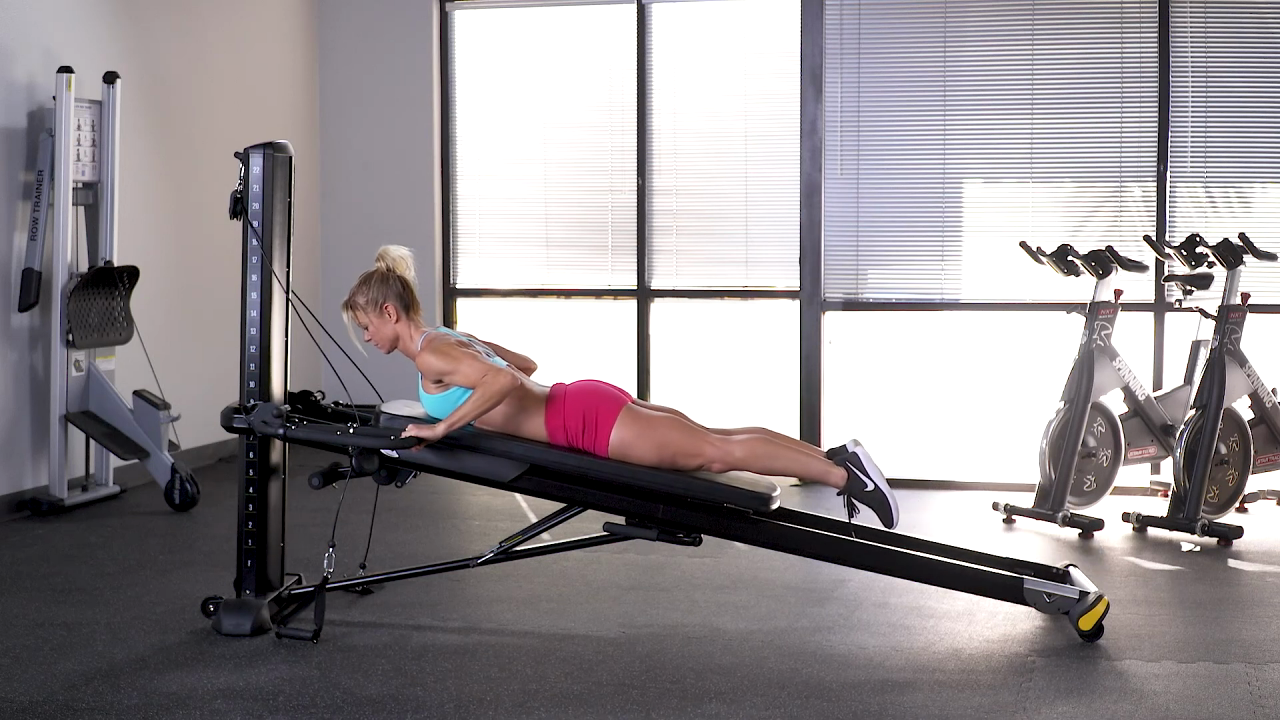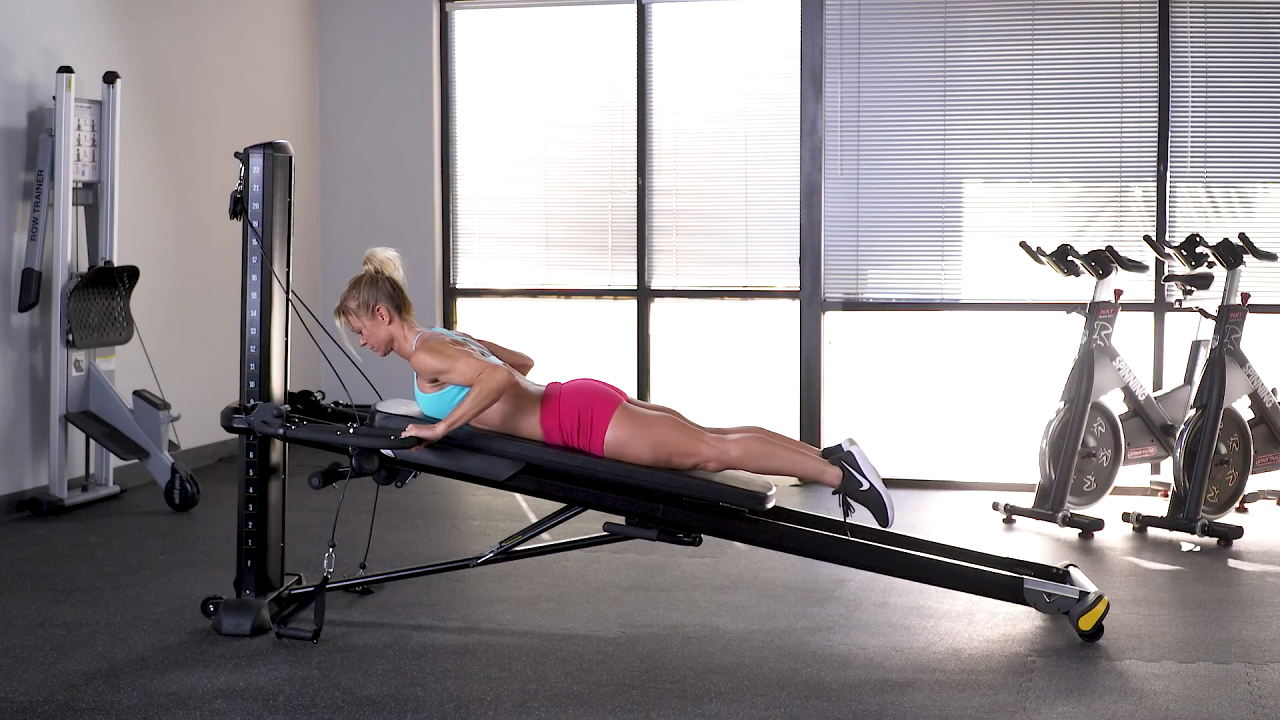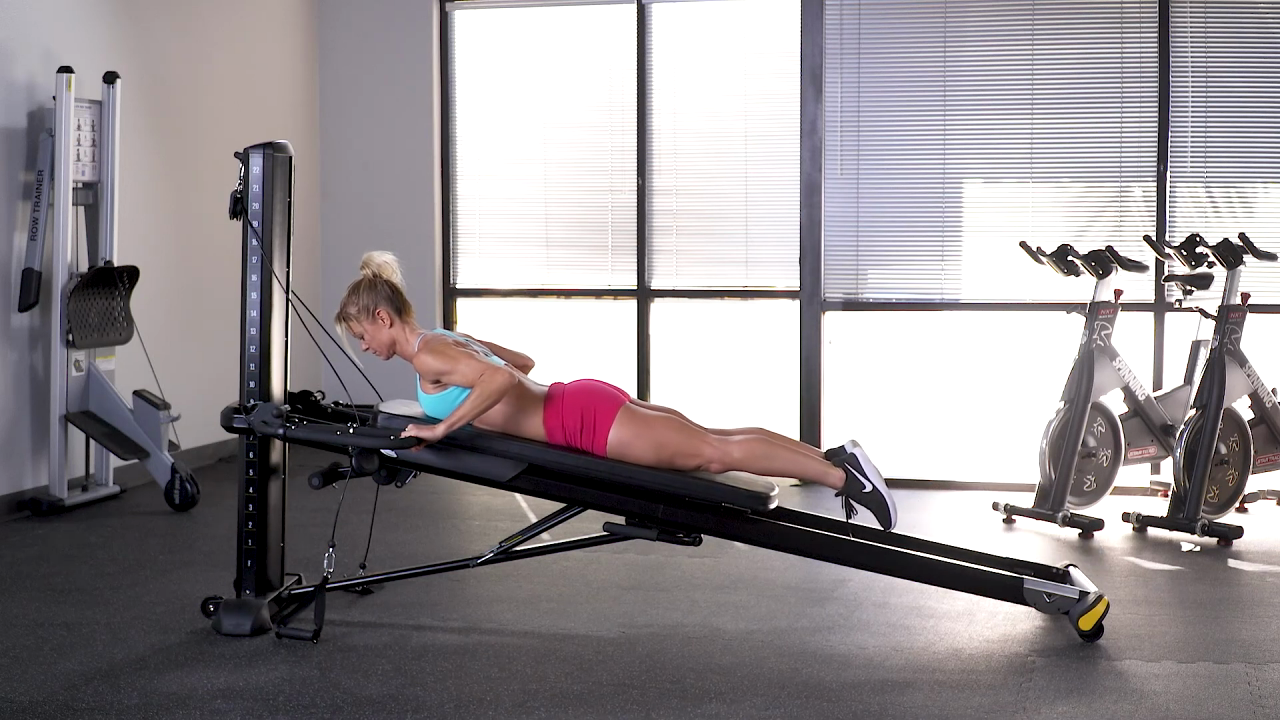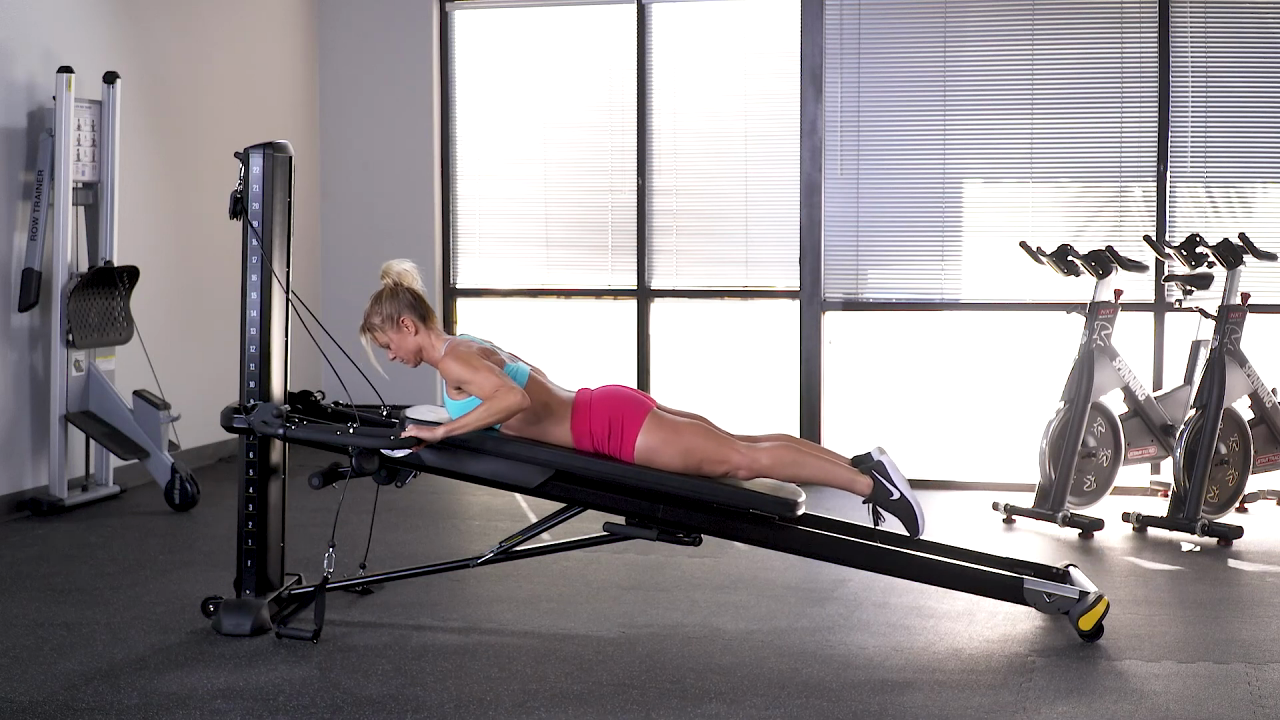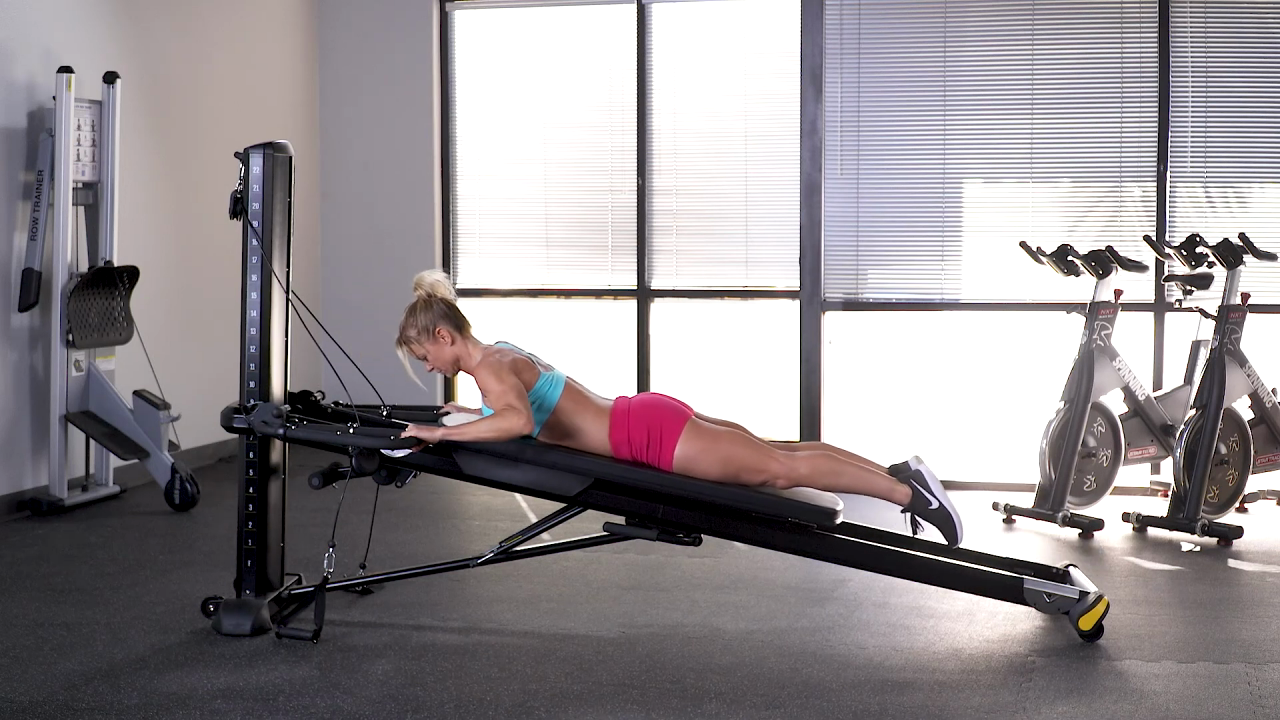
dt=0.3s
person 1, frame 1
left shoulder: (429, 353)
right shoulder: (449, 337)
left elbow: (503, 380)
left wrist: (441, 427)
right wrist: (454, 399)
left hip: (584, 421)
right hip: (585, 403)
left knee: (715, 453)
right knee: (718, 437)
left ankle: (843, 474)
right ankle: (835, 457)
person 1, frame 2
left shoulder: (424, 353)
right shoulder: (444, 338)
left elbow: (498, 377)
left wrist: (443, 426)
right wrist: (459, 394)
left hip: (581, 420)
right hip: (582, 404)
left knee: (710, 453)
right knee: (711, 437)
left ankle: (839, 473)
right ankle: (831, 456)
person 1, frame 3
left shoulder: (426, 353)
right shoulder: (446, 339)
left elbow: (499, 378)
left wrist: (443, 427)
right wrist: (460, 399)
left hip: (584, 421)
right hip: (585, 404)
left knee: (714, 453)
right knee: (715, 437)
left ankle: (842, 475)
right ankle: (834, 458)
person 1, frame 4
left shoulder: (452, 358)
right shoulder: (468, 345)
left elbow: (516, 399)
left wrist: (444, 430)
right wrist: (461, 408)
left hip: (611, 427)
right hip: (613, 411)
left knee: (741, 461)
right knee: (743, 445)
left ankle: (869, 484)
right ankle: (860, 465)
person 1, frame 5
left shoulder: (487, 365)
right shoulder: (503, 354)
left elbow: (521, 422)
left wrist: (443, 432)
right wrist: (472, 415)
left hip: (648, 435)
right hip: (650, 419)
left knee: (779, 468)
right knee: (781, 453)
left ankle: (907, 493)
right ankle: (899, 475)
